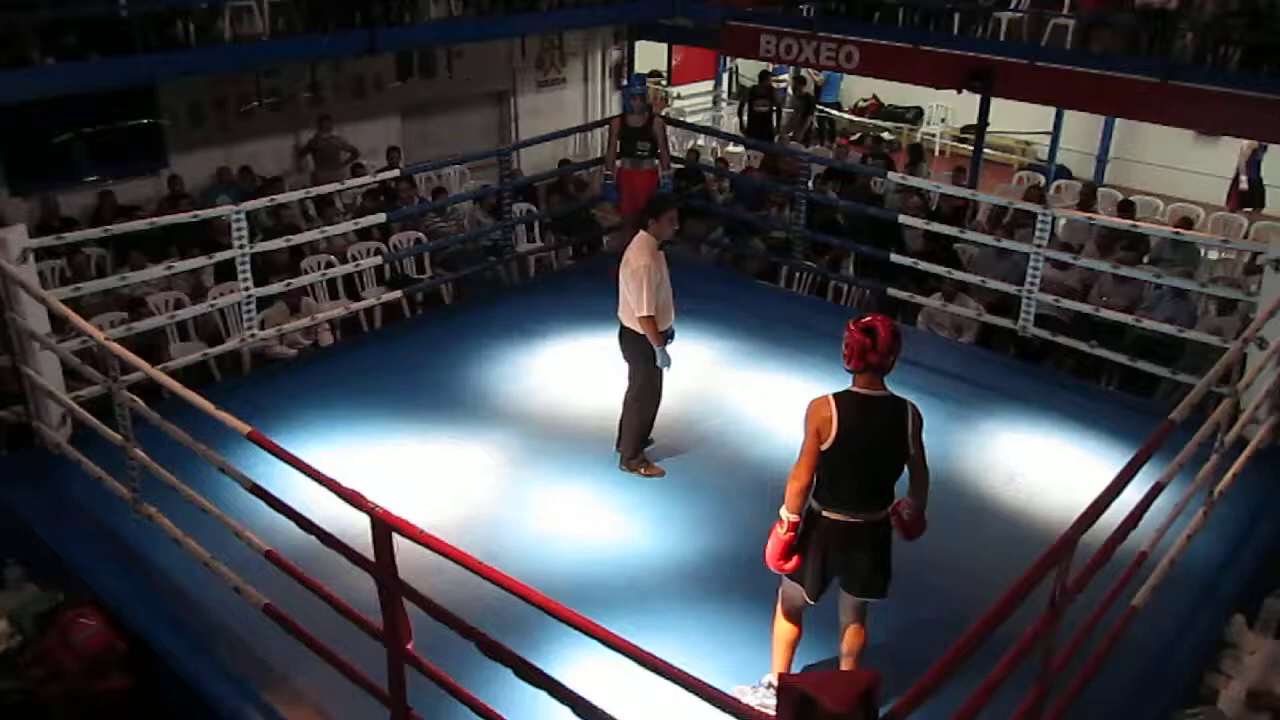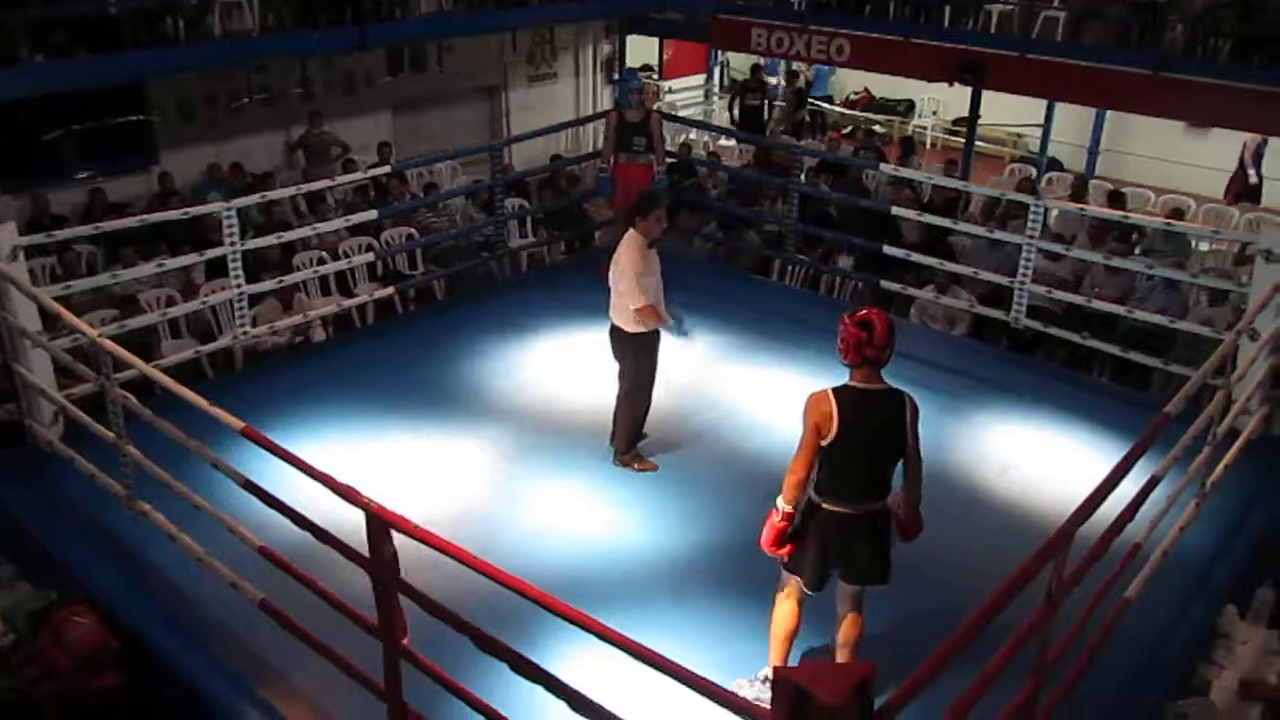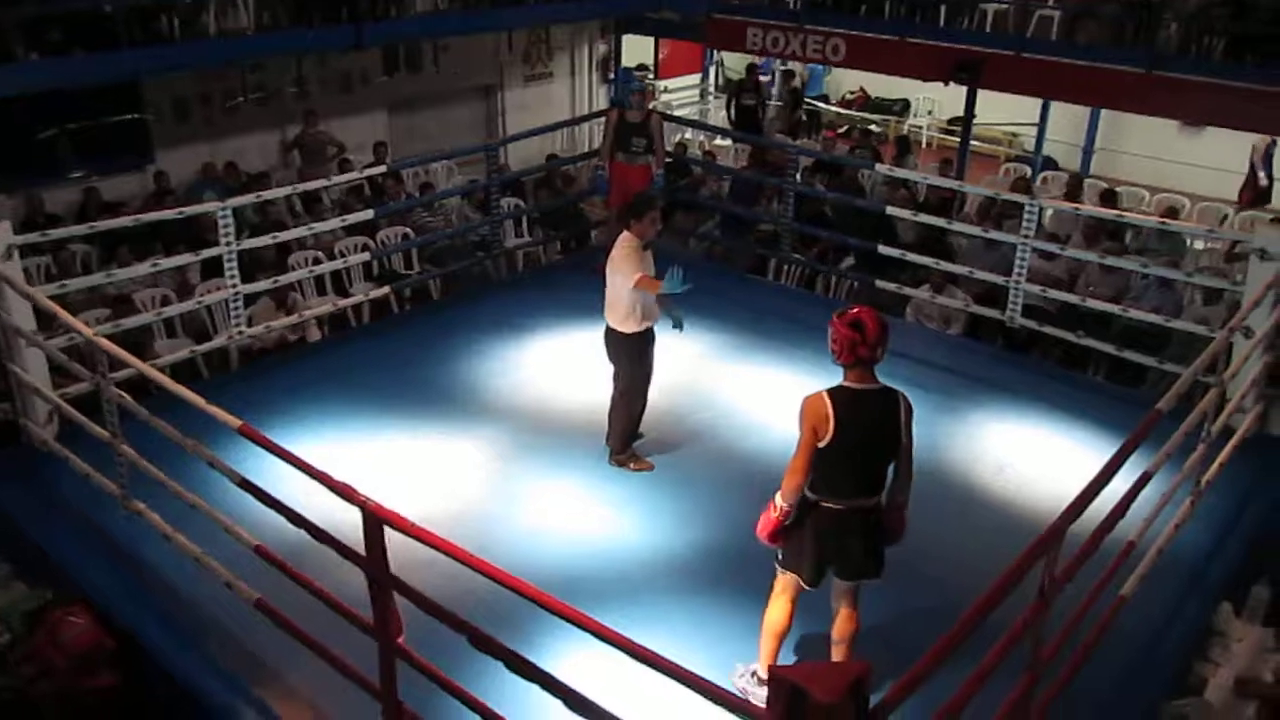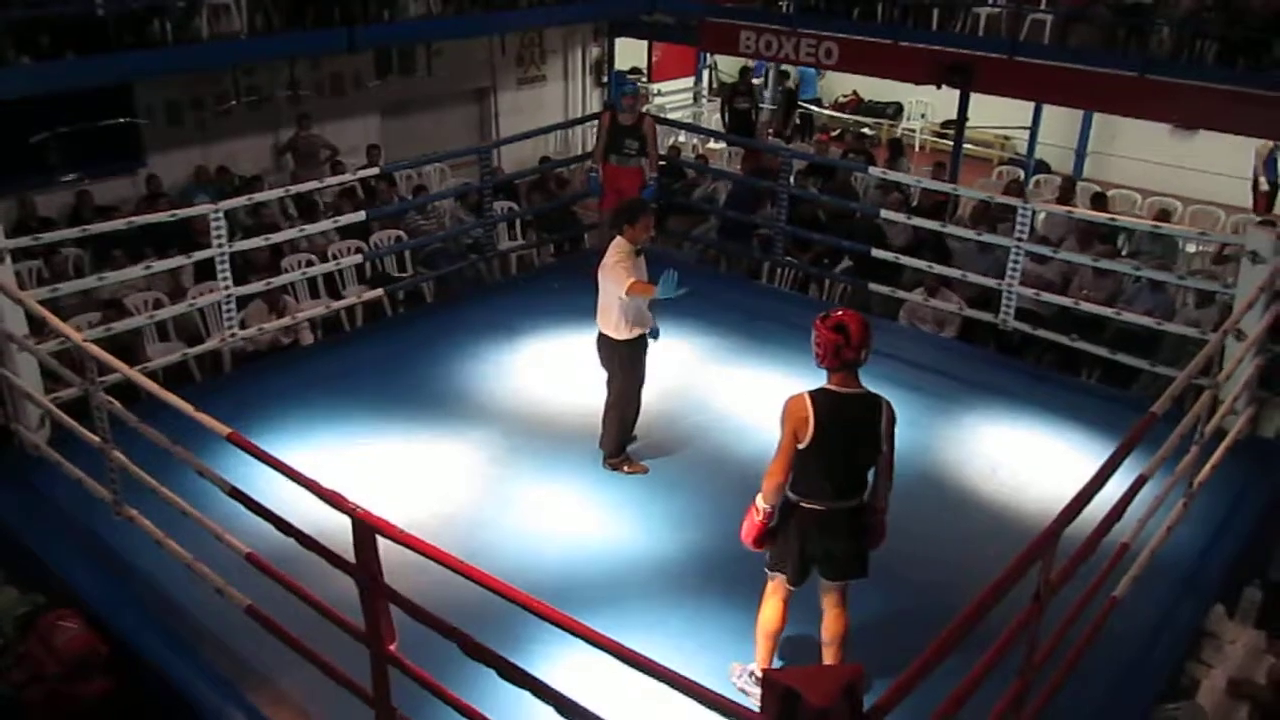
dt=0.2s
person 1, frame 1
left shoulder: (824, 409)
right shoulder: (908, 415)
left elbow: (802, 478)
right elbow: (919, 476)
left wrist: (787, 524)
right wrist: (915, 509)
left hip: (825, 526)
right hip: (872, 531)
left knee: (790, 605)
right knee: (855, 615)
left ankle: (774, 688)
person 1, frame 2
left shoulder: (823, 403)
right shoulder: (906, 406)
left elbow: (800, 472)
right elbow: (913, 470)
left wrist: (783, 512)
right wrist: (910, 507)
left hip: (824, 519)
right hip: (871, 521)
left knee: (789, 594)
right knee: (851, 604)
left ankle: (771, 681)
person 1, frame 3
left shoulder: (819, 405)
right shoulder: (900, 406)
left elbow: (798, 473)
right elbow: (903, 471)
left wrist: (781, 507)
right wrist: (895, 510)
left hip: (819, 516)
right hip: (865, 518)
left knee: (784, 592)
right knee: (846, 601)
left ankle: (762, 677)
person 1, frame 4
left shoulder: (800, 407)
right shoulder: (882, 411)
left elbow: (778, 475)
right elbow: (884, 475)
left wrist: (763, 509)
right wrist: (876, 513)
left hip: (801, 516)
right hip: (848, 518)
left knee: (777, 594)
right knee: (834, 601)
left ankle: (759, 676)
person 2, frame 1
left shoulder: (648, 245)
right shoulder: (643, 260)
right elbow: (644, 313)
left wrist: (667, 325)
right wrist: (659, 349)
left hip: (646, 333)
right hip: (641, 337)
left knee: (641, 390)
right knee: (645, 395)
left ankle: (628, 439)
right ankle: (631, 457)
person 2, frame 2
left shoulder: (644, 244)
right shoulder: (631, 255)
right elbow: (640, 303)
left wrist: (668, 316)
right wrist: (668, 325)
left hip: (643, 331)
right hip: (633, 336)
left knee: (639, 388)
right knee: (635, 391)
left ankle: (623, 434)
right ankle: (625, 452)
person 2, frame 3
left shoulder: (641, 245)
right shoulder: (625, 254)
right elbow: (639, 282)
left wrist: (669, 309)
right wrist: (666, 287)
left hip: (639, 330)
right hip: (627, 336)
left knee: (635, 388)
right knee: (630, 392)
left ankle: (619, 434)
right ankle: (620, 452)
person 2, frame 4
left shoulder: (634, 251)
right shoulder: (617, 260)
right elbow: (631, 288)
left wrist: (649, 320)
right wrist: (659, 292)
left hip: (632, 335)
right hip: (620, 342)
left knee: (628, 392)
right knee: (624, 397)
left ankle: (613, 437)
right ankle: (614, 455)
person 3, frame 1
left shoulder: (656, 122)
right shoulder: (617, 123)
left elbow: (664, 152)
right elbow: (611, 153)
left wrist: (665, 179)
right wrist: (609, 180)
left hip: (648, 175)
right hip: (625, 175)
right knee: (626, 218)
person 3, frame 2
left shoulder: (653, 118)
right shoulder: (614, 117)
left elbow: (659, 147)
right elbow: (608, 146)
left wrist: (661, 175)
right wrist: (603, 174)
left hip: (643, 170)
right hip: (621, 169)
right knee: (619, 212)
person 3, frame 3
left shoulder: (653, 119)
right shoulder: (615, 115)
left elbow: (659, 149)
right elbow: (606, 144)
left wrist: (659, 178)
right wrist: (601, 171)
left hip: (641, 171)
right hip: (619, 168)
right knee: (614, 212)
person 3, frame 4
left shoulder: (646, 122)
right shoulder: (607, 118)
left elbow: (652, 153)
right elbow: (599, 146)
left hip: (634, 174)
right hip: (612, 172)
right knee: (606, 216)
